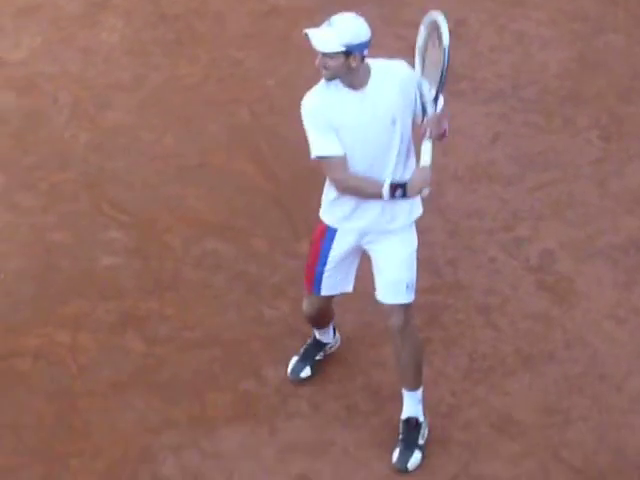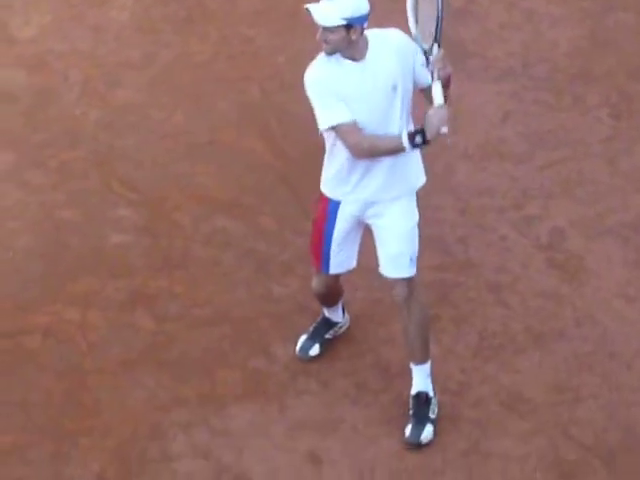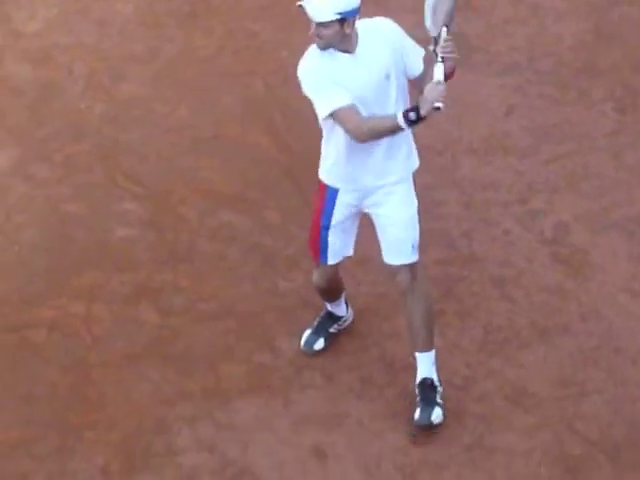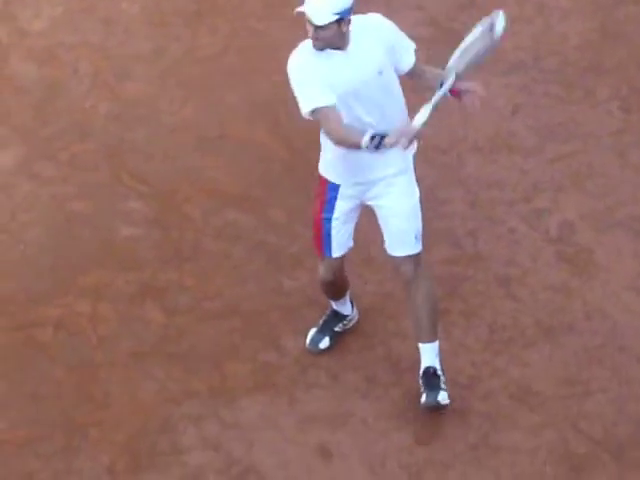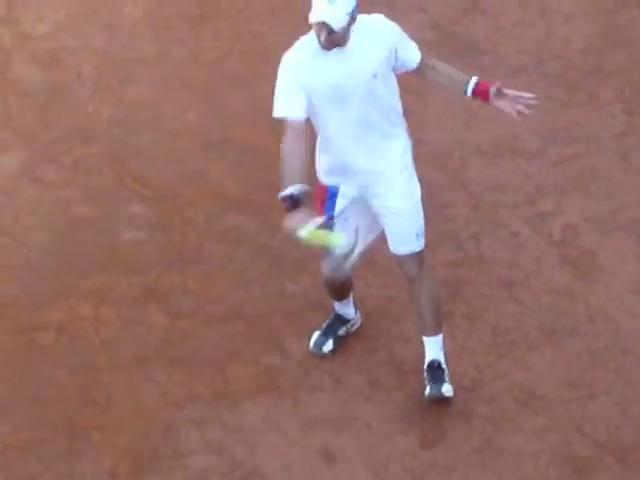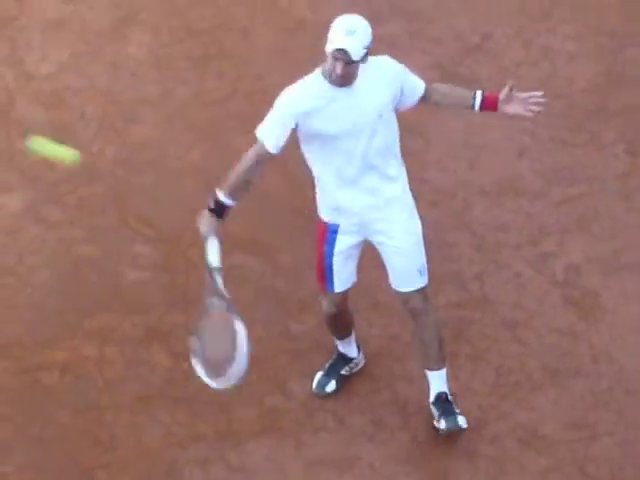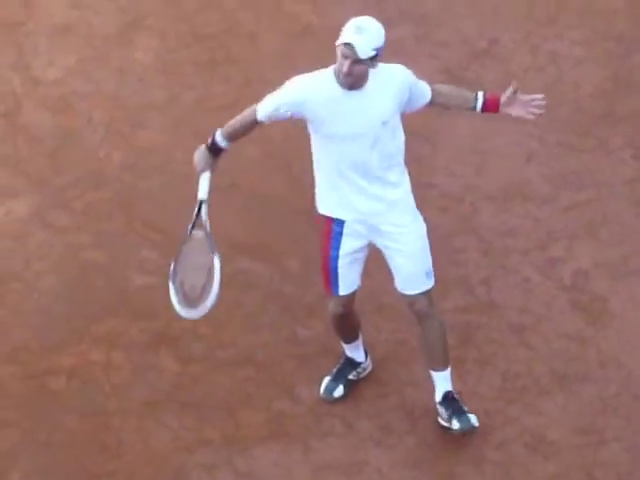
dt=0.1s
person 1, frame 1
left shoulder: (401, 75)
right shoulder: (316, 104)
left elbow: (427, 116)
right elbow: (339, 179)
left wrist: (437, 124)
right wrist: (401, 188)
left hip: (394, 222)
right hip: (341, 219)
left knee: (400, 322)
right knee: (313, 306)
left ankle: (413, 418)
right ankle: (324, 338)
person 1, frame 2
left shoulder: (397, 44)
right shoulder: (319, 76)
left elbow: (429, 85)
right elbow: (358, 144)
left wrist: (441, 78)
right wrist: (420, 135)
left hip: (394, 191)
right hip: (343, 191)
left knee: (405, 293)
right knee: (323, 284)
left ankle: (423, 393)
right ankle: (334, 317)
person 1, frame 3
right shoulder: (311, 67)
left elbow: (420, 77)
right elbow: (357, 128)
left wrist: (439, 79)
right wrist: (417, 113)
left hip: (392, 179)
right hip: (340, 182)
left knee: (408, 279)
right knee: (324, 276)
left ankle: (428, 380)
right ankle: (338, 312)
person 1, frame 4
right shoulder: (302, 63)
left elbow: (415, 69)
right elbow: (333, 130)
left wrist: (453, 86)
right wrist: (380, 141)
left hip: (392, 171)
right hip: (341, 175)
left knee: (411, 269)
right knee: (329, 270)
left ankle: (431, 368)
right ankle: (343, 311)
person 1, frame 5
left shoulder: (378, 32)
right shoulder: (297, 63)
left elbow: (426, 66)
right elbow: (294, 135)
left wrist: (485, 90)
right wrist: (295, 200)
left hip: (393, 170)
right hip: (339, 178)
left knee: (414, 268)
right knee: (333, 271)
left ankle: (435, 361)
right ankle: (345, 314)
person 1, frame 6
left shoulder: (387, 74)
right shoulder: (299, 99)
left elbow: (428, 93)
right elbow: (261, 153)
left wrist: (491, 103)
right wrist: (217, 207)
left hip: (392, 203)
right hip: (339, 214)
left knee: (416, 303)
right knee: (332, 304)
left ankle: (440, 394)
right ankle: (349, 354)
person 1, frame 7
left shoulder: (397, 80)
right shoulder: (306, 91)
left elbow: (434, 93)
right elbow: (255, 115)
left wrist: (494, 104)
right wrist: (212, 147)
left hip: (396, 208)
right hip: (343, 214)
left knee: (421, 305)
right knee: (339, 307)
left ankle: (445, 393)
right ankle: (356, 360)
